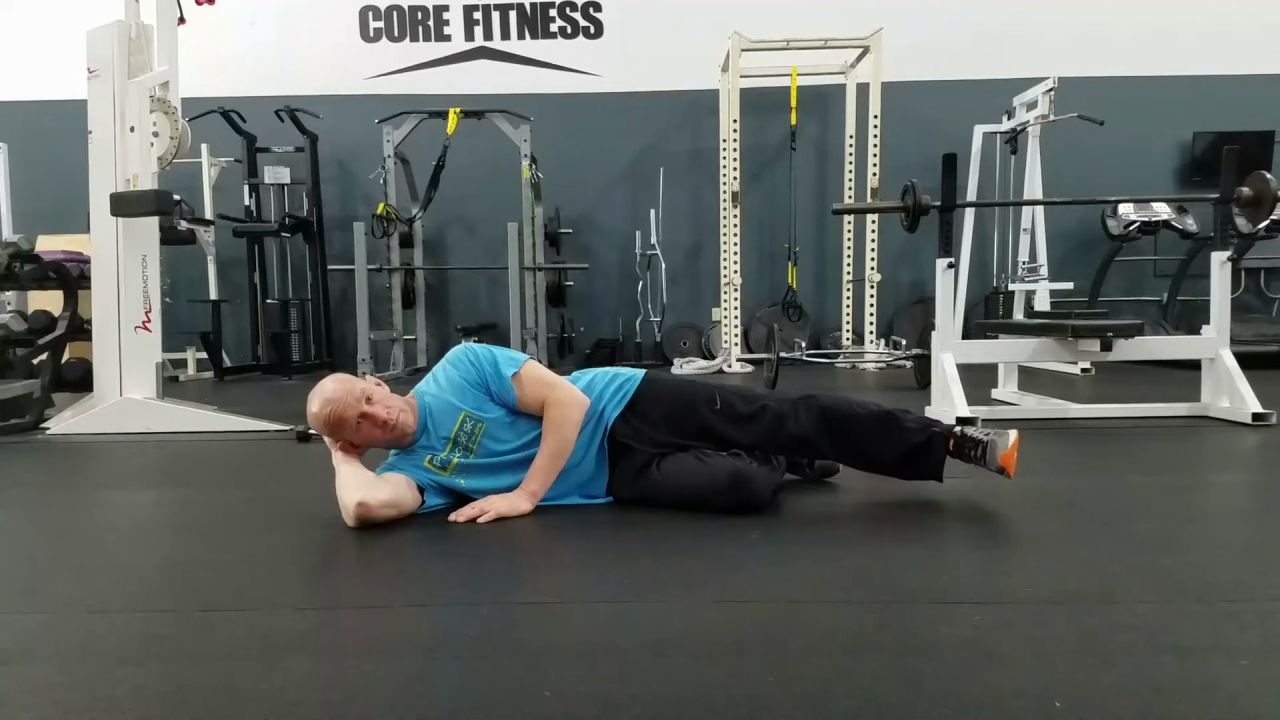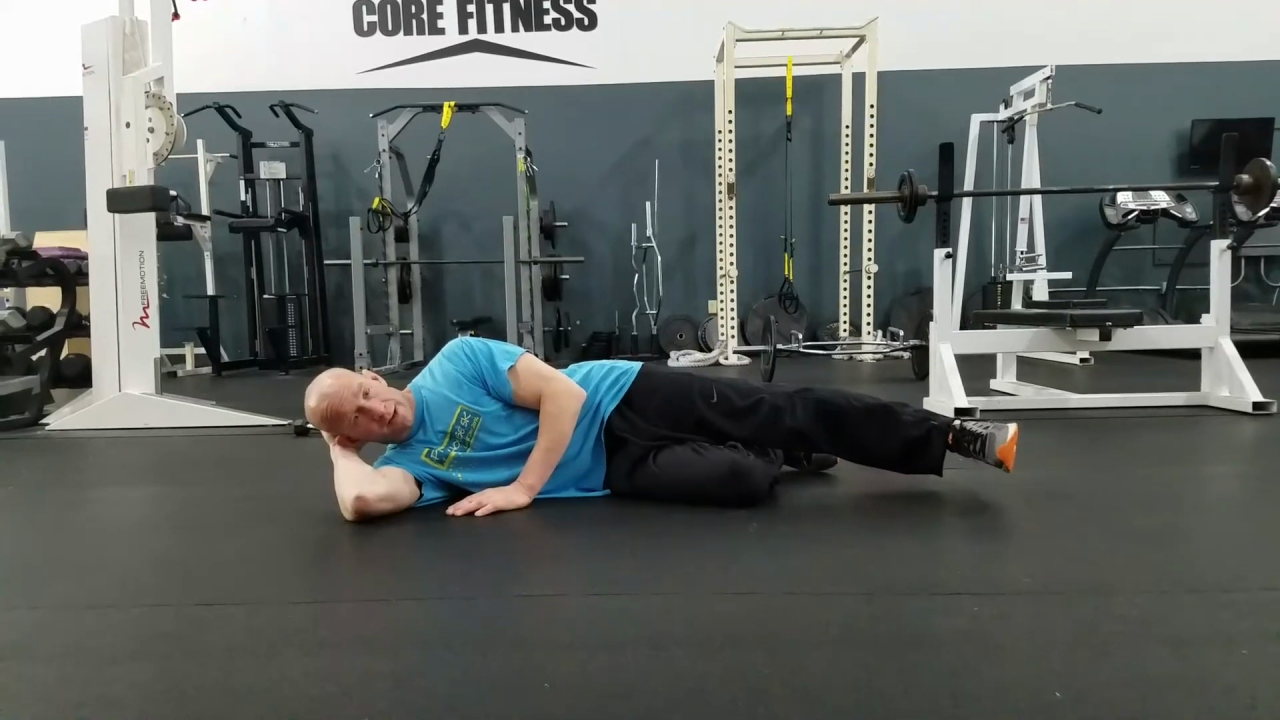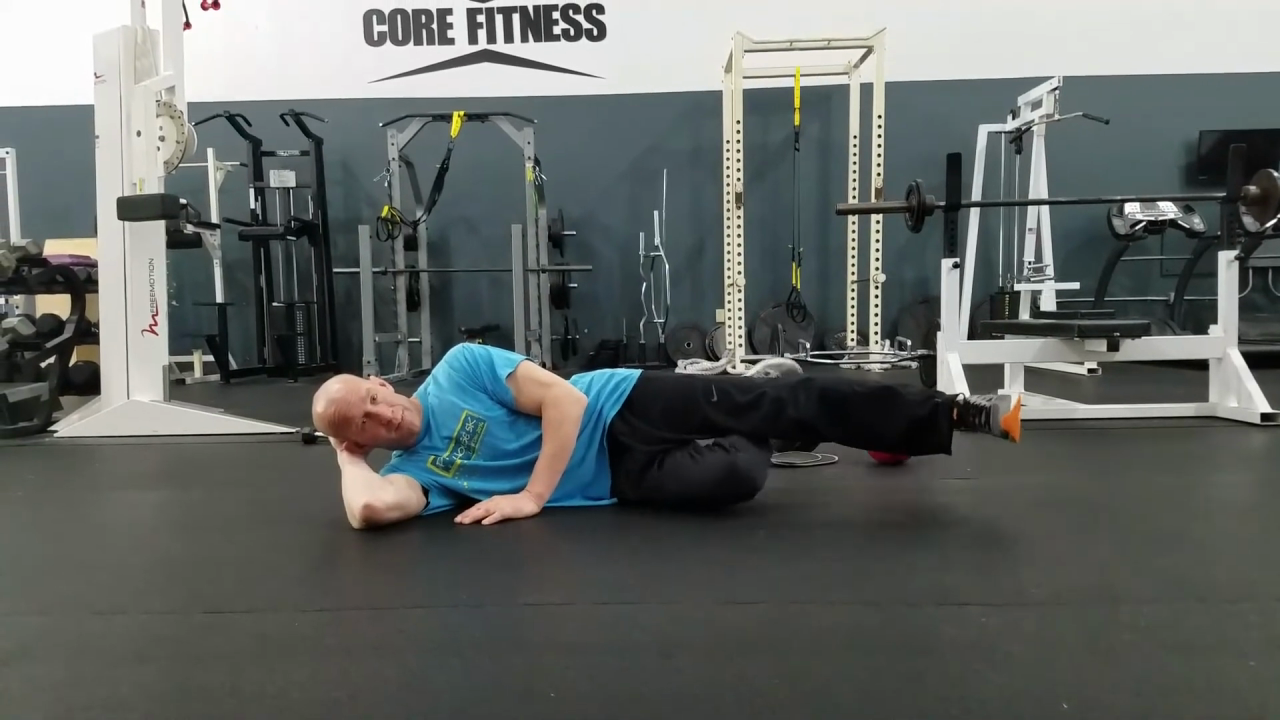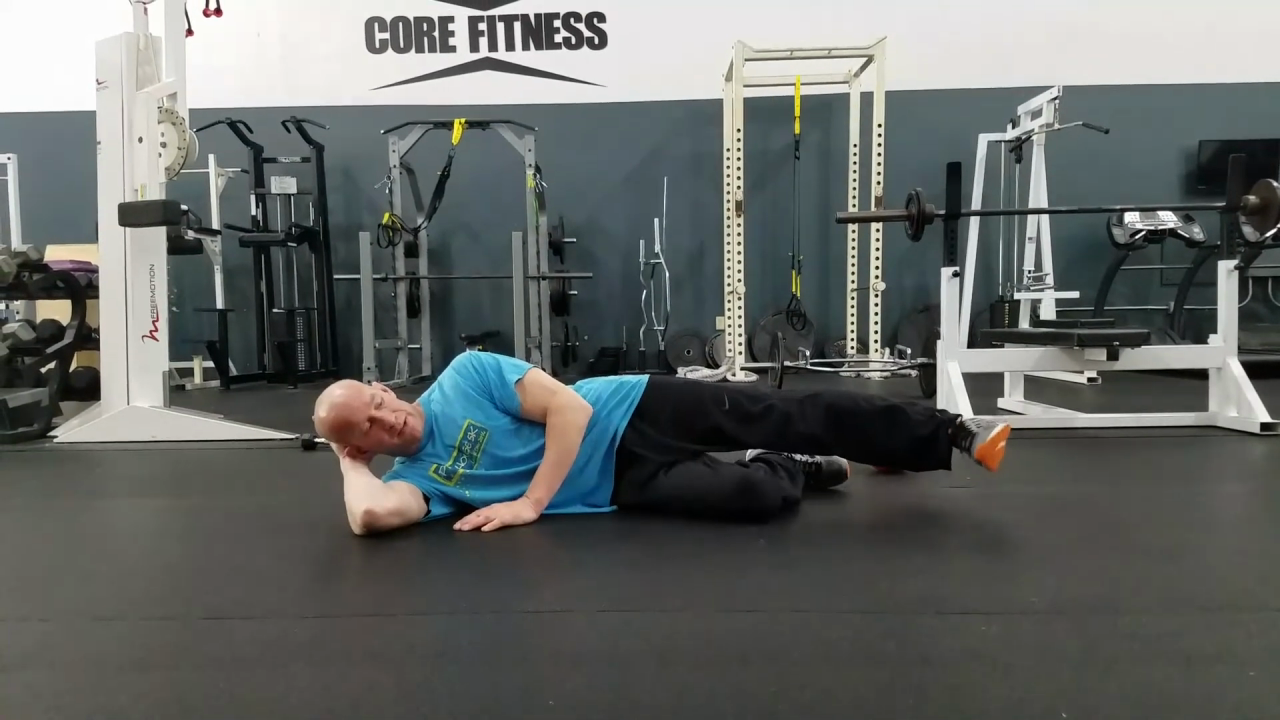
dt=1s
person 1, frame 1
left shoulder: (462, 364)
right shoulder: (413, 470)
left elbow: (566, 398)
right elbow: (364, 507)
left wrist: (527, 494)
right wrist: (342, 455)
left hip: (623, 404)
right hip: (616, 475)
left knee: (787, 414)
right knee: (741, 488)
left ankle: (963, 442)
right ankle: (781, 465)
person 1, frame 2
left shoulder: (458, 359)
right shoulder: (411, 464)
left elbow: (562, 391)
right elbow: (361, 501)
left wrist: (524, 487)
right wrist: (340, 449)
left hip: (620, 397)
right hip: (613, 467)
left knee: (784, 408)
right knee: (740, 479)
left ankle: (960, 435)
right ankle: (780, 457)
person 1, frame 3
left shoulder: (460, 366)
right shoulder: (415, 473)
left elbow: (564, 397)
right elbow: (371, 510)
left wrist: (533, 496)
right wrist: (347, 458)
left hip: (624, 406)
right hip: (621, 479)
left knee: (788, 405)
right knee: (733, 475)
left ankle: (964, 412)
right ankle: (754, 434)
person 1, frame 4
left shoulder: (466, 374)
right shoulder: (417, 478)
left elbow: (570, 406)
right elbow: (371, 516)
left wrist: (531, 504)
right wrist: (349, 464)
left hip: (630, 412)
right hip: (624, 486)
left knee: (783, 415)
right knee: (752, 496)
left ankle: (954, 432)
right ankle: (798, 472)
